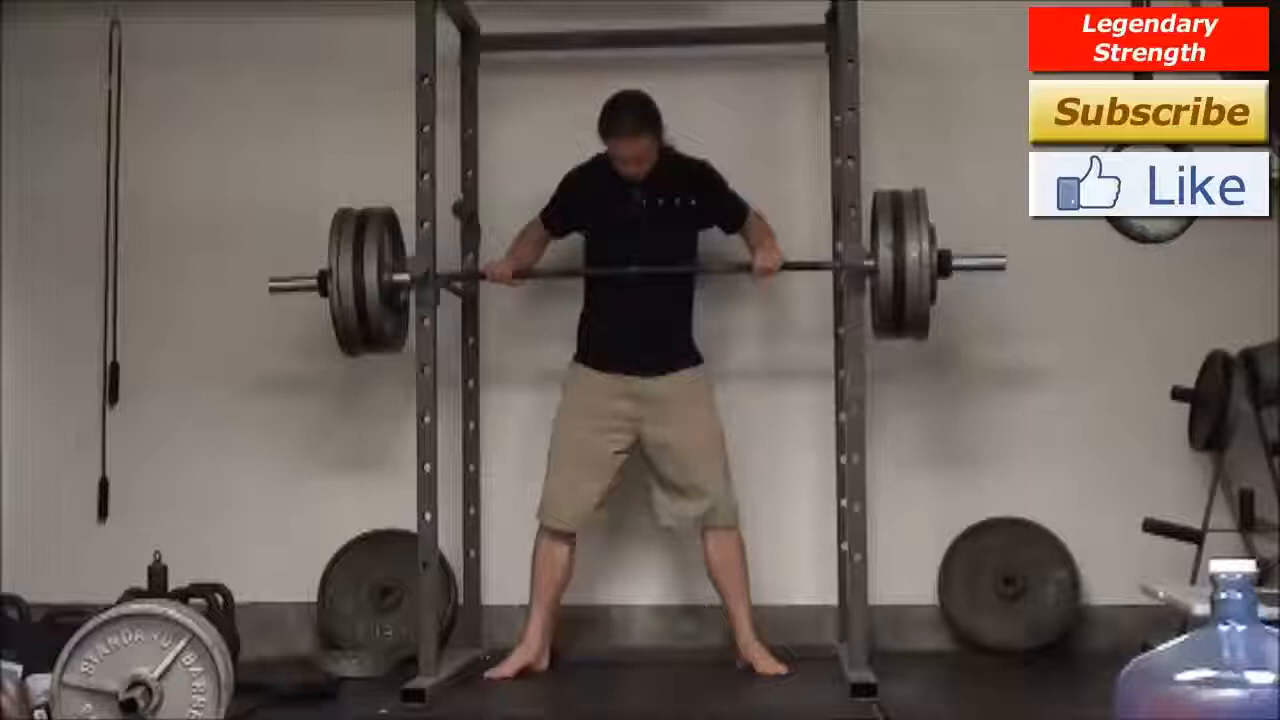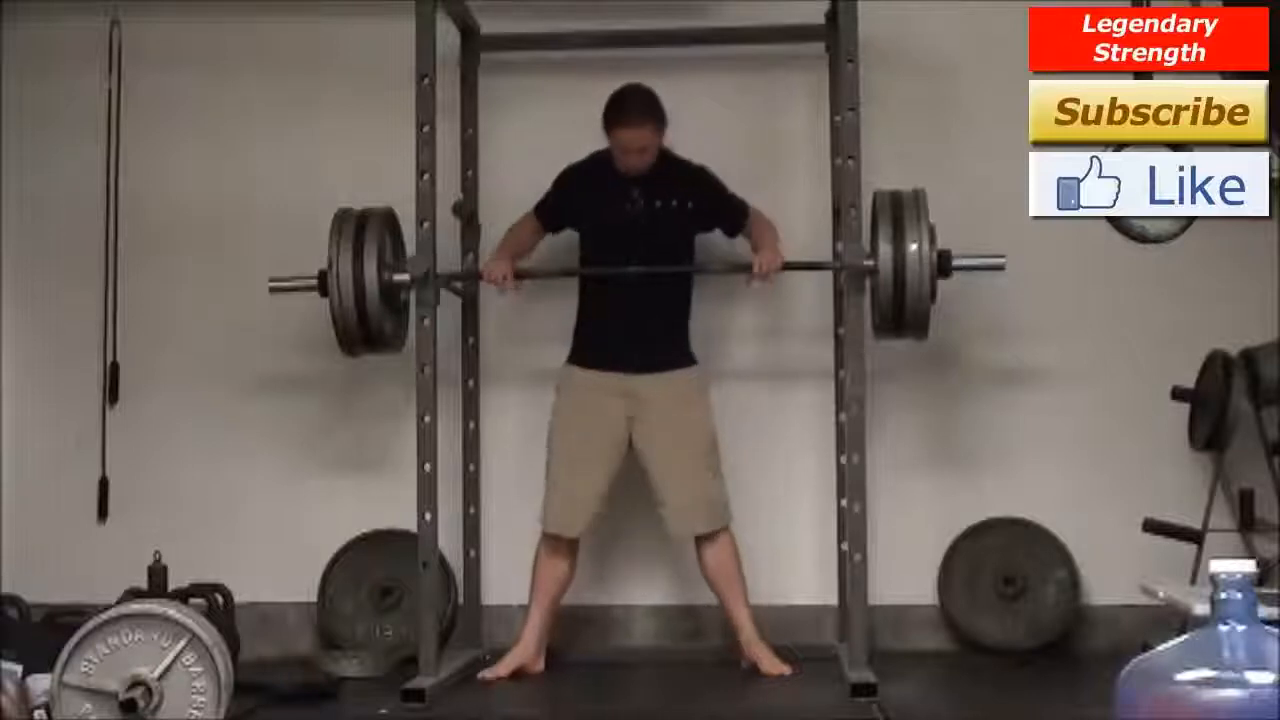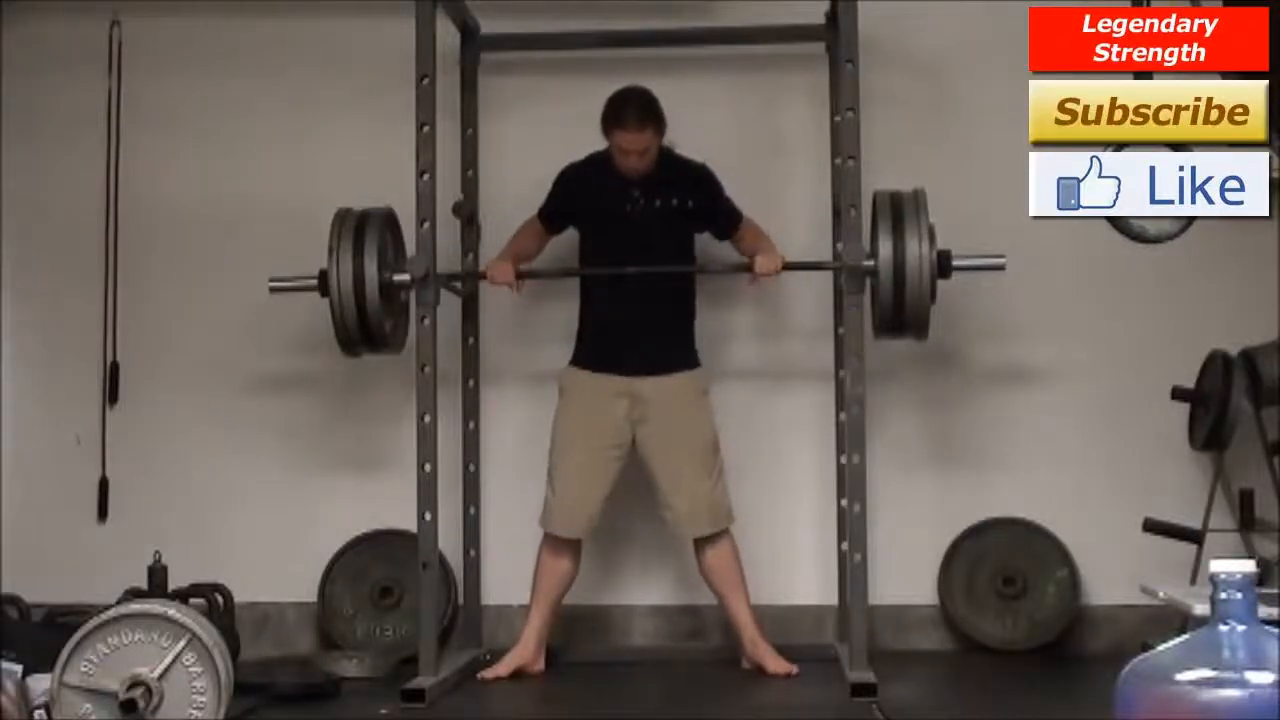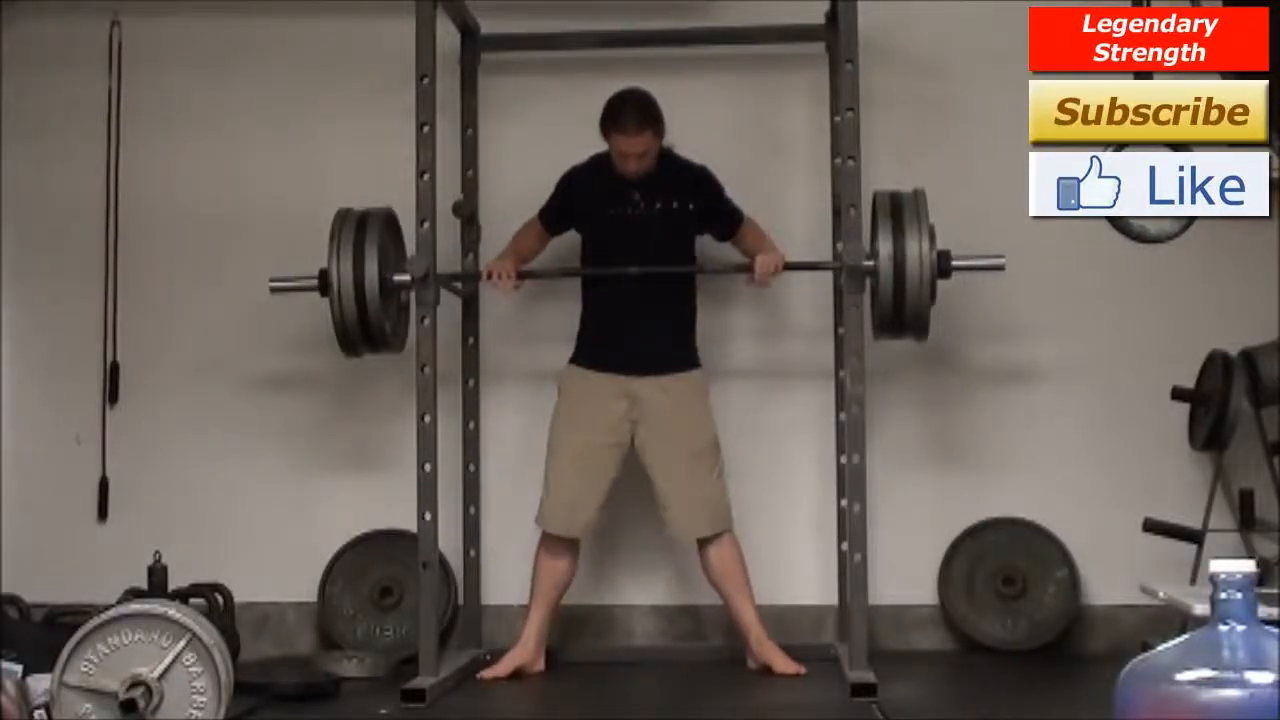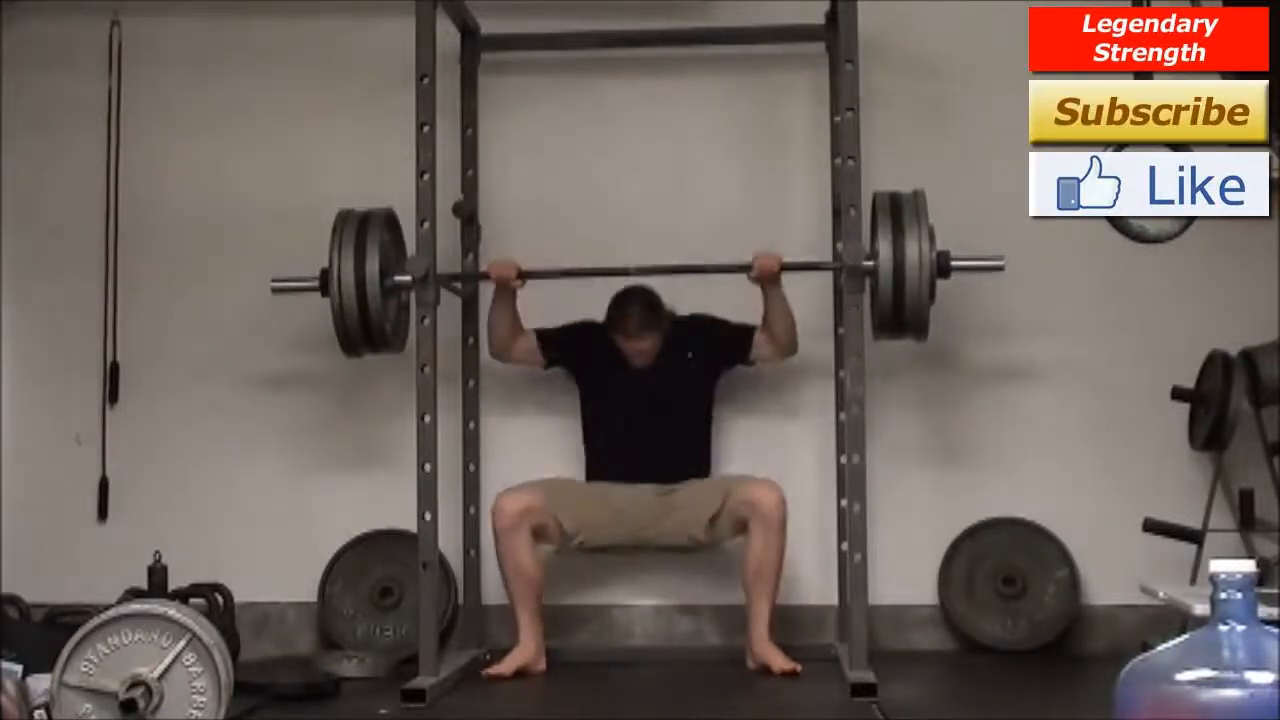
dt=1s
person 1, frame 1
left shoulder: (695, 179)
right shoulder: (583, 182)
left elbow: (746, 220)
right elbow: (543, 228)
left wrist: (766, 248)
right wrist: (510, 260)
left hip: (677, 374)
right hip: (597, 374)
left knee: (715, 510)
right knee: (560, 513)
left ankle: (748, 641)
right ankle: (534, 645)
person 1, frame 2
left shoulder: (691, 182)
right shoulder: (580, 181)
left elbow: (749, 220)
right elbow: (535, 222)
left wrist: (768, 246)
right wrist: (503, 257)
left hip: (671, 373)
right hip: (591, 373)
left knee: (705, 514)
right knee: (563, 517)
left ankle: (750, 642)
right ankle: (530, 646)
person 1, frame 3
left shoulder: (692, 180)
right shoulder: (579, 180)
left elbow: (737, 227)
right elbow: (542, 226)
left wrist: (765, 252)
right wrist: (507, 259)
left hip: (674, 374)
right hip: (593, 374)
left knee: (705, 516)
right knee: (565, 518)
left ankle: (752, 642)
right ankle: (530, 647)
person 1, frame 4
left shoulder: (692, 182)
right shoulder: (581, 183)
left elbow: (738, 227)
right elbow: (542, 227)
left wrist: (765, 252)
right wrist: (508, 258)
left hip: (674, 375)
right hip: (593, 374)
left knee: (707, 517)
right knee: (563, 516)
left ankle: (759, 643)
right ankle: (530, 646)
person 1, frame 5
left shoulder: (700, 337)
right shoulder: (585, 342)
left elbow: (782, 345)
right elbow: (505, 347)
left wrist: (771, 287)
right wrist: (504, 294)
left hip: (686, 498)
right hip: (608, 500)
left knee: (767, 500)
right knee: (511, 509)
left ankle: (760, 642)
right ankle: (530, 645)
